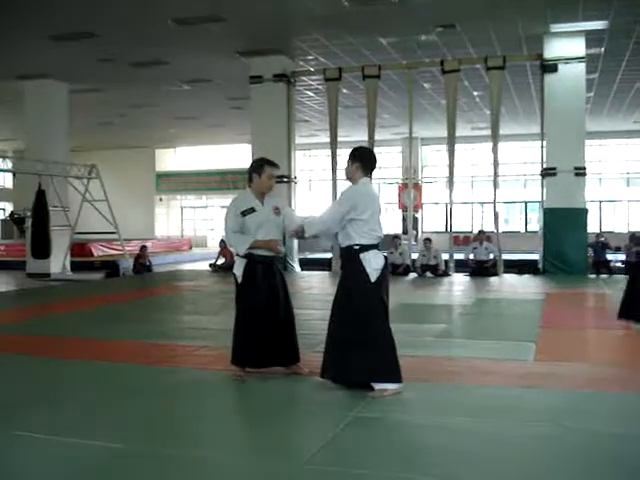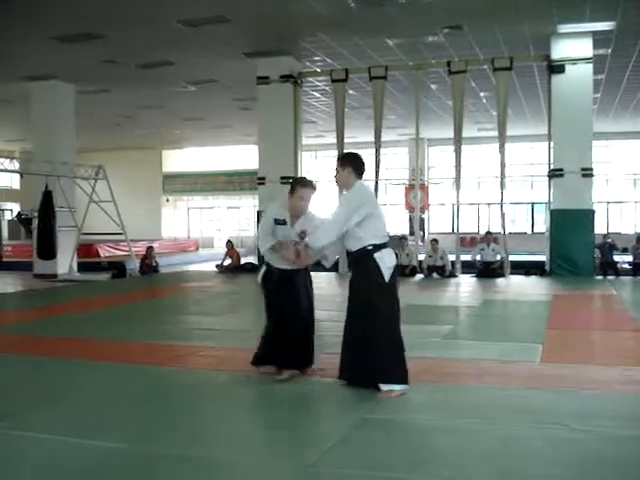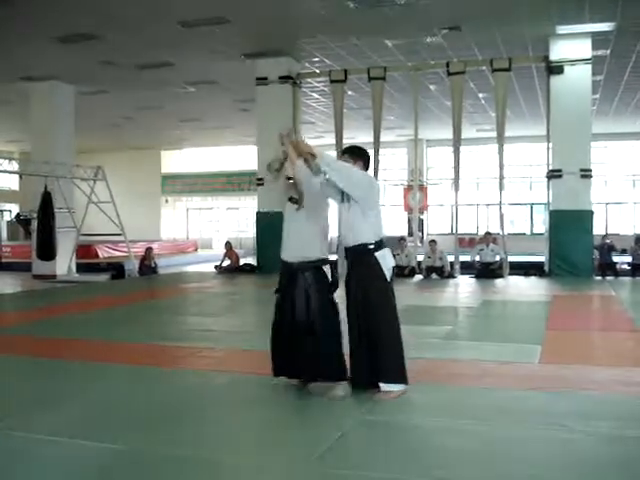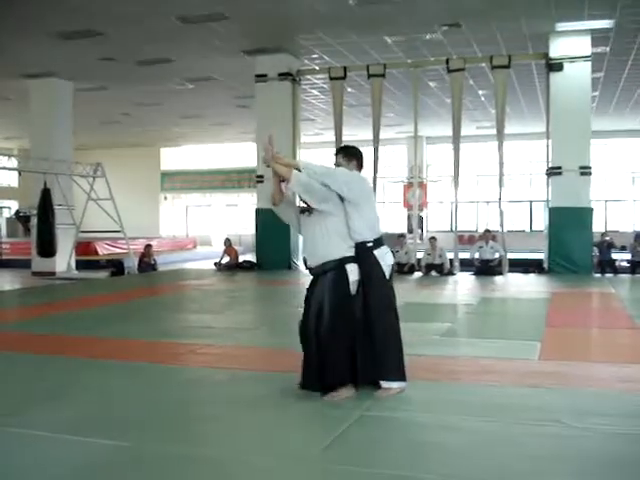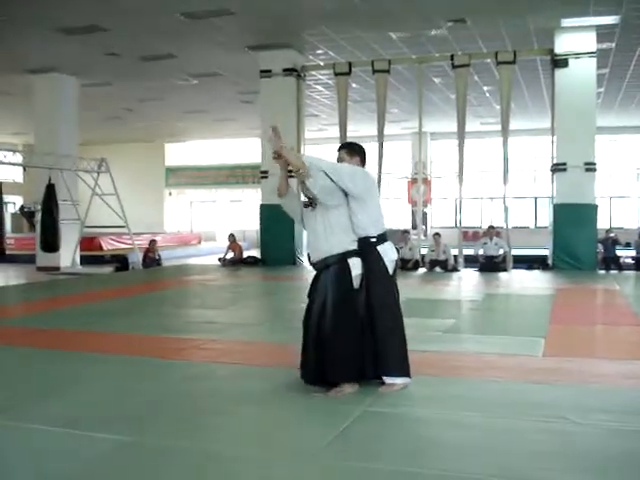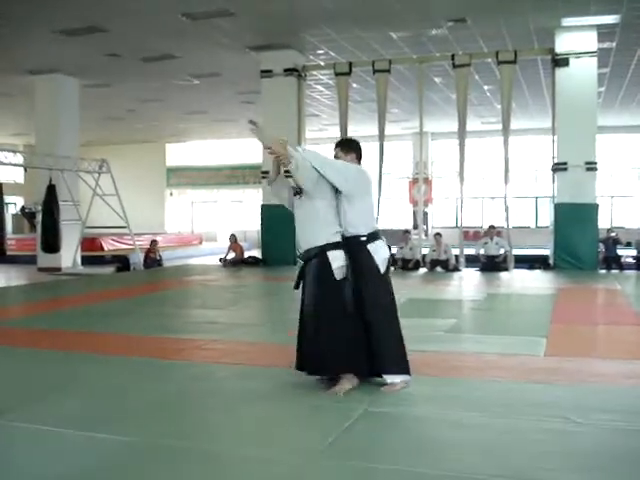
dt=0.7s
person 1, frame 1
left shoulder: (355, 193)
right shoulder: (367, 193)
left elbow: (329, 221)
right elbow: (341, 224)
left wrist: (303, 228)
right wrist: (311, 228)
left hip: (362, 264)
right hip: (364, 262)
left knee: (372, 322)
right knee: (349, 319)
left ankle: (388, 379)
right ankle: (354, 372)
person 1, frame 2
left shoulder: (359, 194)
right shoulder: (354, 197)
left elbow: (334, 225)
right elbow: (338, 231)
left wrist: (307, 243)
right wrist: (314, 251)
left hip: (375, 263)
right hip: (364, 265)
left knee: (382, 322)
right knee: (359, 321)
left ankle: (395, 380)
right ankle: (362, 374)
person 1, frame 3
left shoulder: (366, 184)
right shoulder: (346, 189)
left elbow: (334, 168)
right elbow: (322, 179)
left wrist: (310, 153)
right wrist: (307, 158)
left hip: (372, 260)
right hip: (356, 261)
left knee: (382, 320)
right knee: (358, 320)
left ankle: (394, 380)
right ankle: (364, 373)
person 1, frame 4
left shoulder: (357, 182)
right shoulder: (346, 187)
left elbow: (321, 173)
left wrist: (286, 162)
left hip: (372, 258)
right hip: (358, 258)
left knee: (381, 317)
right knee: (360, 317)
left ankle: (394, 379)
person 1, frame 5
left shoulder: (361, 178)
right shoulder: (349, 184)
left elbow: (323, 167)
left wrist: (284, 151)
left hip: (375, 254)
right hip: (361, 254)
left knee: (385, 314)
right knee: (364, 313)
left ankle: (397, 374)
person 1, frame 6
left shoulder: (355, 174)
right shoulder: (347, 178)
left elbow: (317, 160)
left wrist: (287, 151)
left hip: (368, 251)
right hip: (357, 251)
left knee: (380, 311)
right knee: (359, 310)
left ankle: (397, 374)
person 2, frame 1
left shoulder: (276, 203)
right shoulder: (238, 204)
left elbow: (293, 226)
right elbow: (232, 236)
right wrist: (261, 243)
left hip: (273, 266)
right hip: (250, 267)
left knee: (282, 313)
right knee: (249, 316)
left ankle: (288, 360)
right ankle: (241, 363)
person 2, frame 2
left shoulder: (313, 221)
right shoulder: (274, 210)
right elbow: (264, 237)
left wrist: (303, 255)
right wrist: (282, 248)
left hip: (298, 275)
right hip: (274, 274)
left knee: (302, 318)
right knee: (279, 318)
left ankle: (297, 363)
right ankle: (277, 362)
person 2, frame 3
left shoulder: (317, 199)
right shoulder: (291, 197)
left elbow: (308, 180)
left wrist: (293, 153)
right wrist: (286, 154)
left hip: (313, 274)
right hip: (290, 273)
left knee: (321, 324)
right knee: (287, 324)
left ankle: (336, 379)
right ankle: (300, 371)
person 2, frame 4
left shoulder: (330, 201)
right shoulder: (302, 215)
left elbow: (300, 181)
right elbow: (280, 203)
left wrist: (276, 164)
right wrist: (276, 176)
left hip: (340, 274)
right hip: (322, 277)
left knee: (337, 328)
right knee: (313, 327)
left ankle: (346, 384)
right ankle: (324, 379)
person 2, frame 5
left shoulder: (334, 197)
right shoulder: (306, 211)
left elbow: (310, 173)
right elbow: (284, 195)
right wrist: (283, 168)
left hip: (342, 268)
right hip: (325, 272)
left knee: (341, 325)
right knee: (317, 323)
left ankle: (349, 379)
right ankle: (327, 375)
person 2, frame 6
left shoulder: (319, 187)
right shoulder: (298, 196)
left elbow: (297, 161)
right elbow: (276, 181)
left wrist: (268, 142)
right wrist: (277, 160)
left hip: (328, 259)
right hip: (315, 262)
left knee: (332, 316)
right knee: (318, 317)
left ankle: (348, 374)
right ankle: (336, 371)
